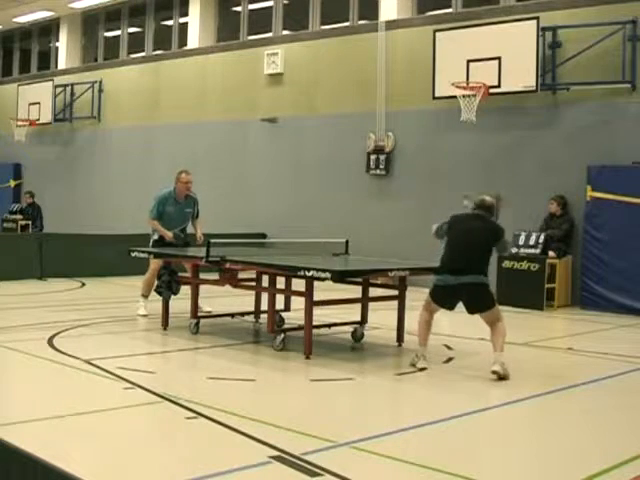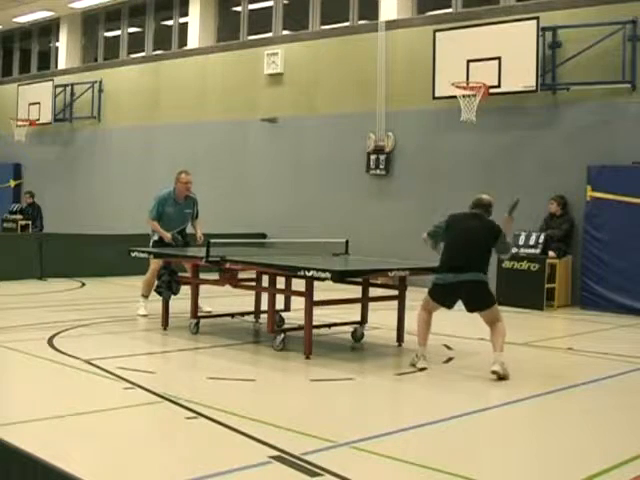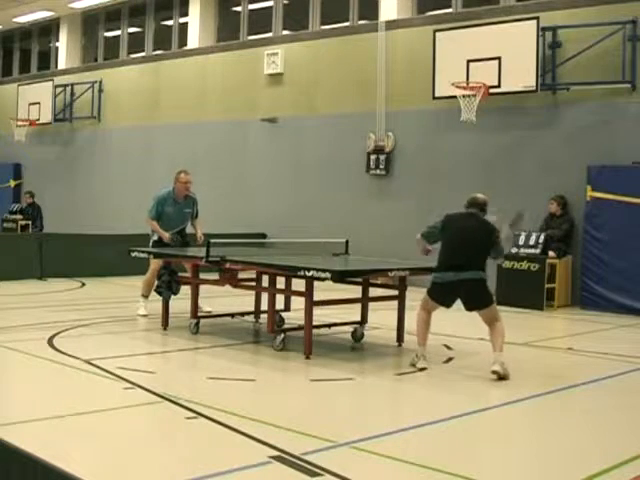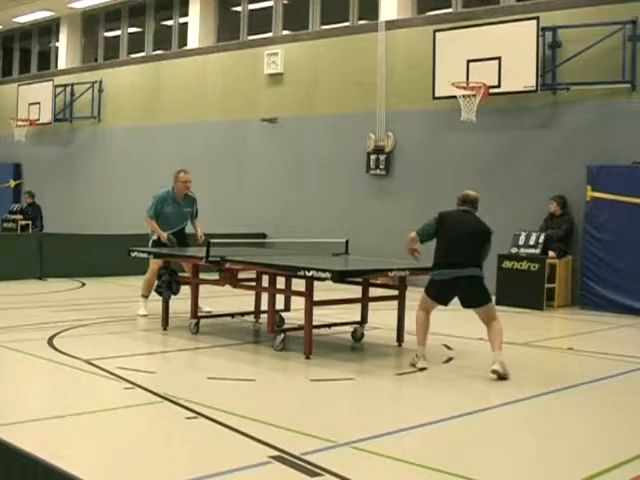
dt=0.1s
person 1, frame 1
left shoulder: (455, 219)
right shoulder: (495, 228)
left elbow: (437, 233)
right elbow: (503, 250)
left wrist: (438, 226)
left hip: (446, 280)
right hip: (476, 283)
left knee: (427, 310)
right knee: (496, 322)
left ankle: (421, 357)
right ankle: (499, 362)
person 1, frame 2
left shoulder: (453, 219)
right shoulder: (494, 228)
left elbow: (428, 237)
right elbow: (504, 251)
left wrist: (436, 244)
right wrist: (506, 232)
left hip: (446, 279)
right hip: (476, 281)
left knee: (425, 310)
right knee: (496, 322)
left ankle: (420, 357)
right ankle: (498, 362)
person 1, frame 3
left shoulder: (449, 219)
right shoulder: (489, 228)
left elbow: (421, 238)
right elbow: (498, 256)
left wrist: (425, 248)
right wrist: (497, 237)
left hip: (444, 278)
right hip: (474, 280)
left knee: (425, 309)
right knee: (495, 321)
left ankle: (420, 357)
right ankle: (498, 362)
person 1, frame 4
left shoulder: (442, 217)
right shoulder: (484, 228)
left elbow: (413, 237)
left wrist: (412, 248)
left hip: (442, 276)
right hip: (471, 277)
left knee: (423, 309)
right knee: (492, 320)
left ankle: (420, 357)
right ankle: (498, 361)
person 2, frame 1
left shoulder: (193, 199)
right shoulder: (163, 197)
left elbow: (195, 218)
right elbow: (152, 220)
left wrist: (198, 230)
right wrist: (165, 233)
left hip: (180, 237)
right hip: (161, 237)
right knee: (155, 268)
right ankle: (143, 303)
person 2, frame 2
left shoulder: (192, 199)
right shoulder: (163, 197)
left elbow: (194, 219)
right elbow: (152, 220)
left wrist: (198, 231)
right wrist: (164, 234)
left hip: (180, 237)
right hip: (161, 237)
right knee: (155, 268)
right ankle: (143, 303)
person 2, frame 3
left shoulder: (192, 199)
right shoulder: (162, 197)
left elbow: (194, 218)
right elbow: (151, 220)
left wrist: (198, 230)
right wrist: (163, 234)
left hip: (180, 237)
right hip: (161, 237)
right knee: (155, 268)
right ankle: (143, 303)
person 2, frame 4
left shoulder: (191, 198)
right shoulder: (161, 197)
left elbow: (194, 218)
right elbow: (150, 218)
left wrist: (198, 230)
right wrist: (161, 234)
left hip: (179, 237)
right hip: (160, 238)
right knee: (155, 268)
right ankle: (143, 304)
